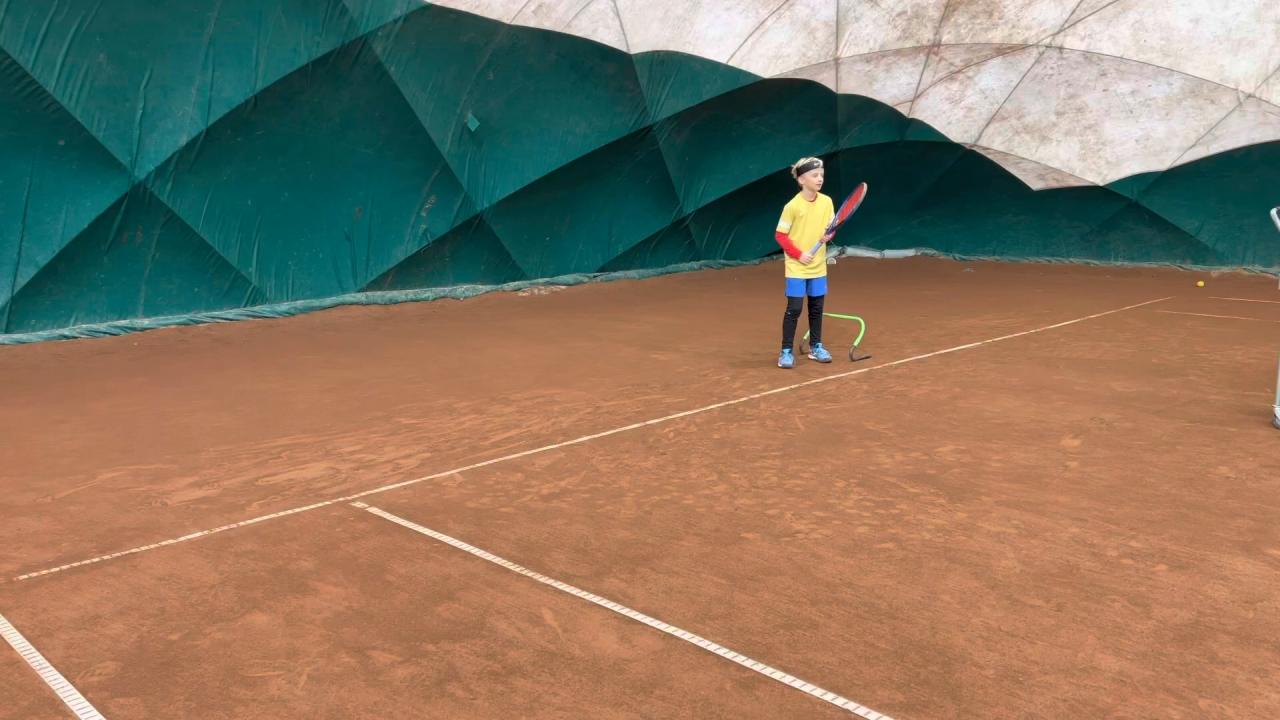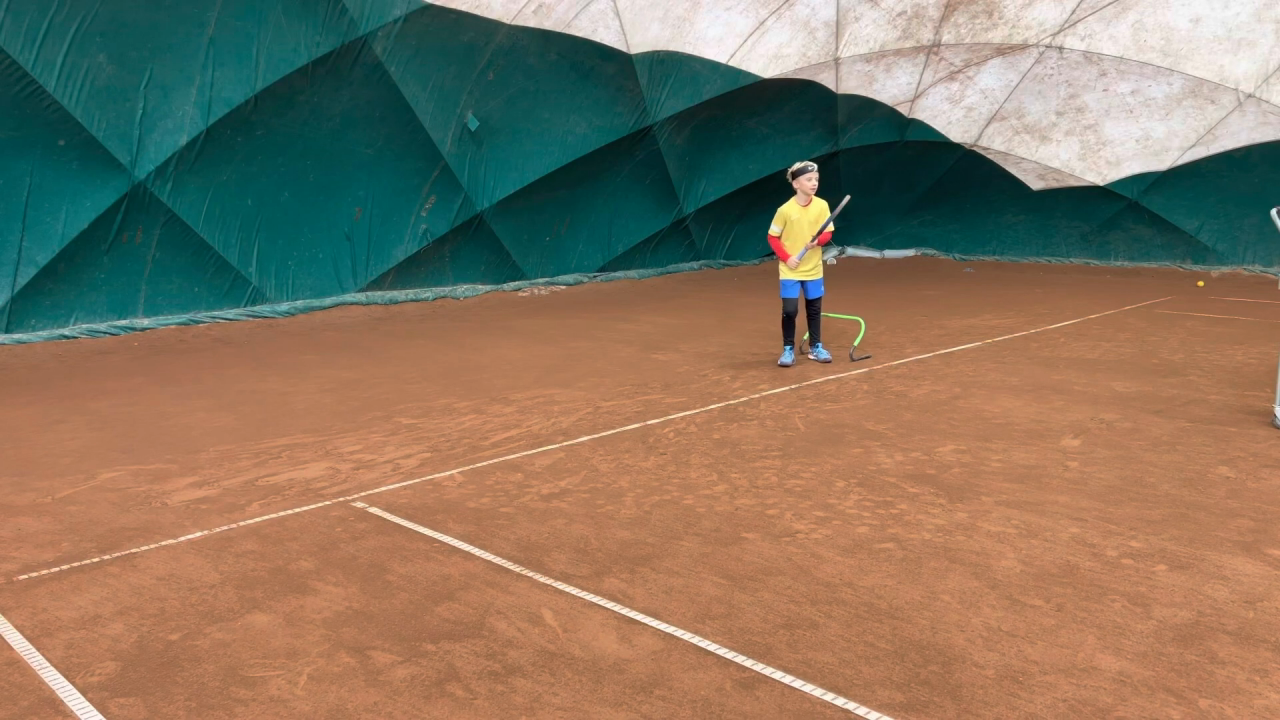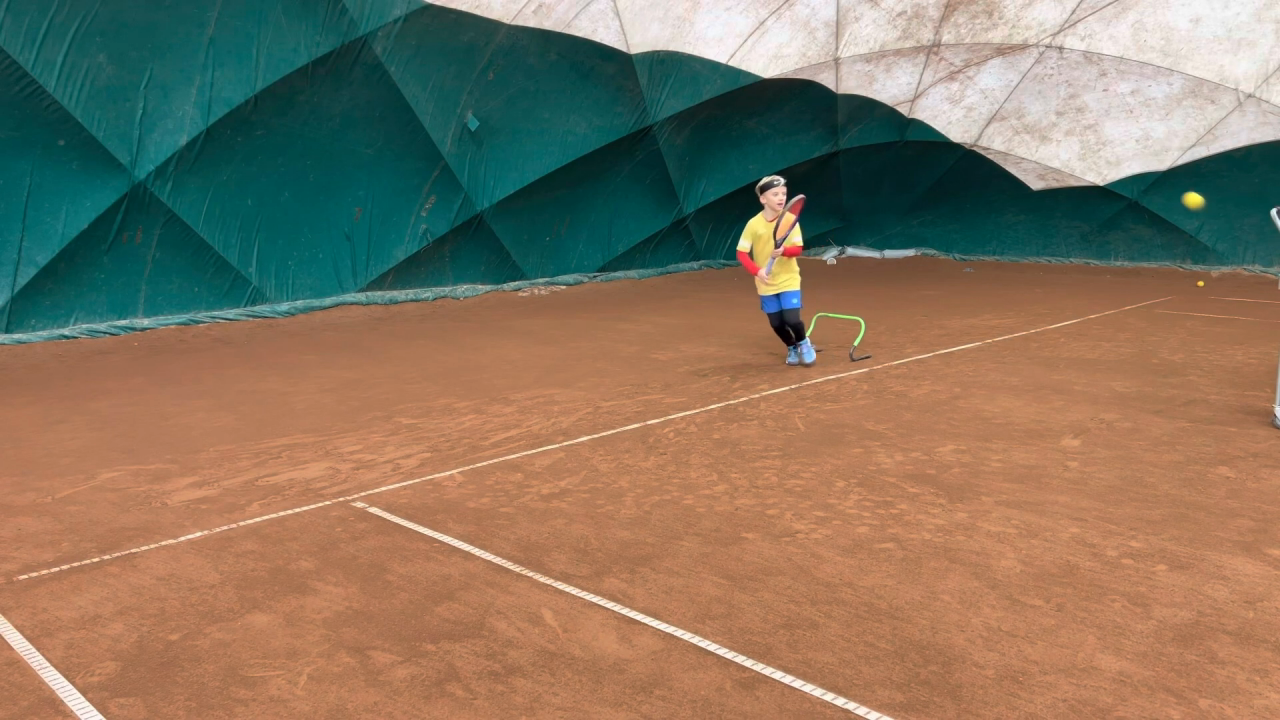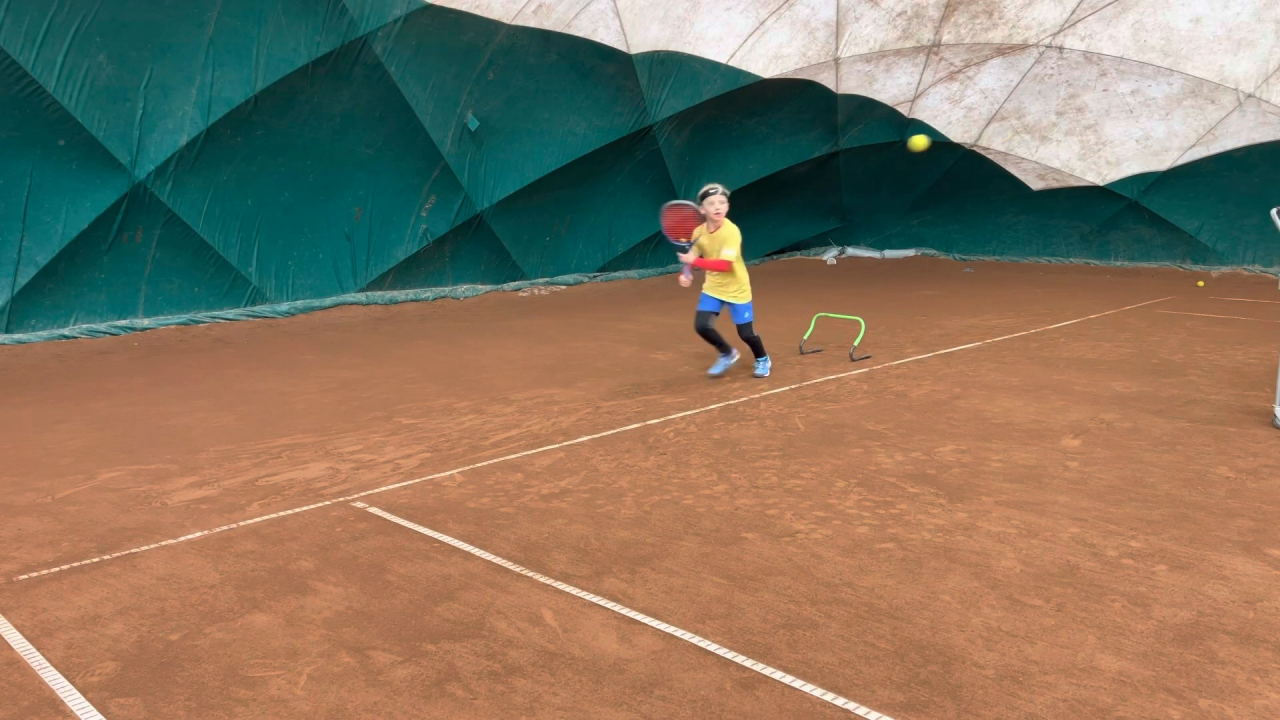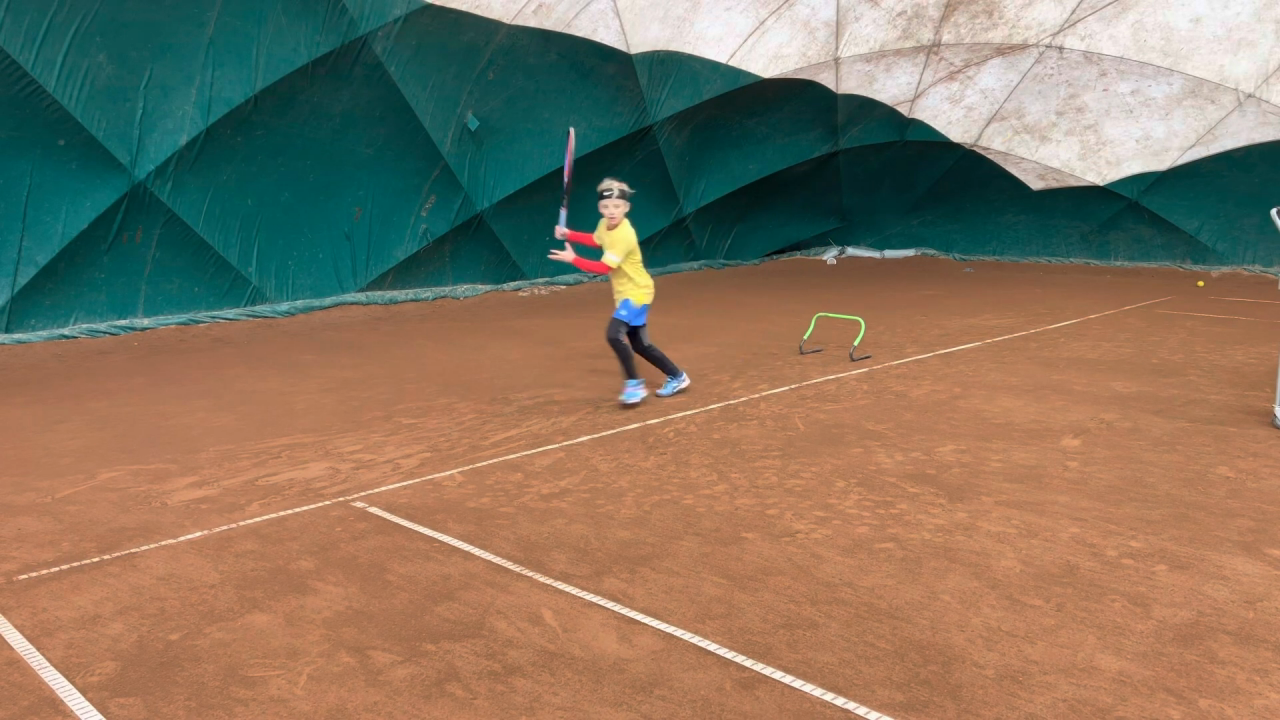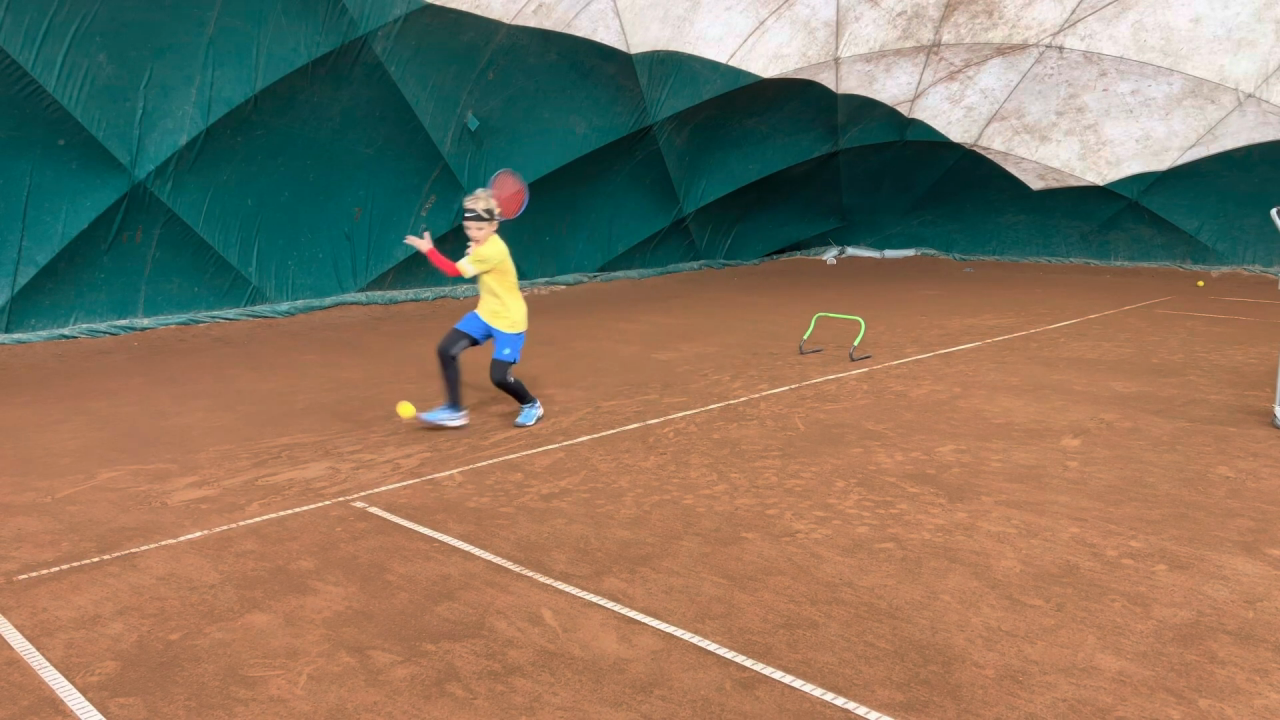
dt=0.3s
person 1, frame 1
left shoulder: (827, 202)
right shoulder: (792, 206)
right elbow: (780, 235)
left wrist: (829, 235)
right wrist: (798, 254)
left hip: (818, 267)
right hip: (797, 267)
left knee: (816, 307)
right knee: (794, 309)
left ankle: (816, 347)
right ankle: (786, 351)
person 1, frame 2
left shoulder: (822, 206)
right shoulder: (785, 210)
left elbow: (827, 233)
right elbow: (772, 237)
left wrist: (817, 241)
right wrist: (786, 258)
left hip: (813, 269)
right hip: (790, 270)
left knee: (814, 309)
right knee: (790, 310)
left ankle: (815, 347)
right ankle: (788, 349)
person 1, frame 3
right shoulder: (753, 225)
left elbow: (798, 249)
right elbow: (741, 253)
left wrist: (783, 251)
right wrist: (757, 272)
left hip: (789, 280)
right hip: (766, 282)
left knee: (793, 319)
right knee: (776, 323)
left ankle: (803, 342)
right ankle: (794, 347)
person 1, frame 4
left shoulder: (731, 231)
right shoulder: (699, 232)
left elbow: (725, 265)
right elbow: (694, 256)
left wrist: (695, 261)
right wrist: (687, 275)
left hip: (737, 289)
right hip: (713, 289)
left knee: (745, 334)
right knee: (702, 326)
left ankle: (762, 359)
right ankle: (727, 354)
person 1, frame 5
left shoulder: (624, 236)
right shoulder: (605, 224)
left elbow: (605, 268)
right elbow: (594, 240)
left wrist: (573, 259)
right wrist: (570, 234)
left hip: (637, 293)
right hip: (624, 293)
left knee: (614, 335)
right knee: (639, 344)
left ankle: (634, 384)
right ankle: (676, 377)
person 1, frame 6
left shoulder: (491, 251)
right shoulder: (487, 244)
left elbow: (454, 271)
left wrist: (428, 249)
right wrist: (474, 248)
left hip: (508, 320)
right hip: (486, 314)
left knee: (499, 377)
right knee: (446, 350)
left ankle: (531, 405)
right ankle: (453, 410)
